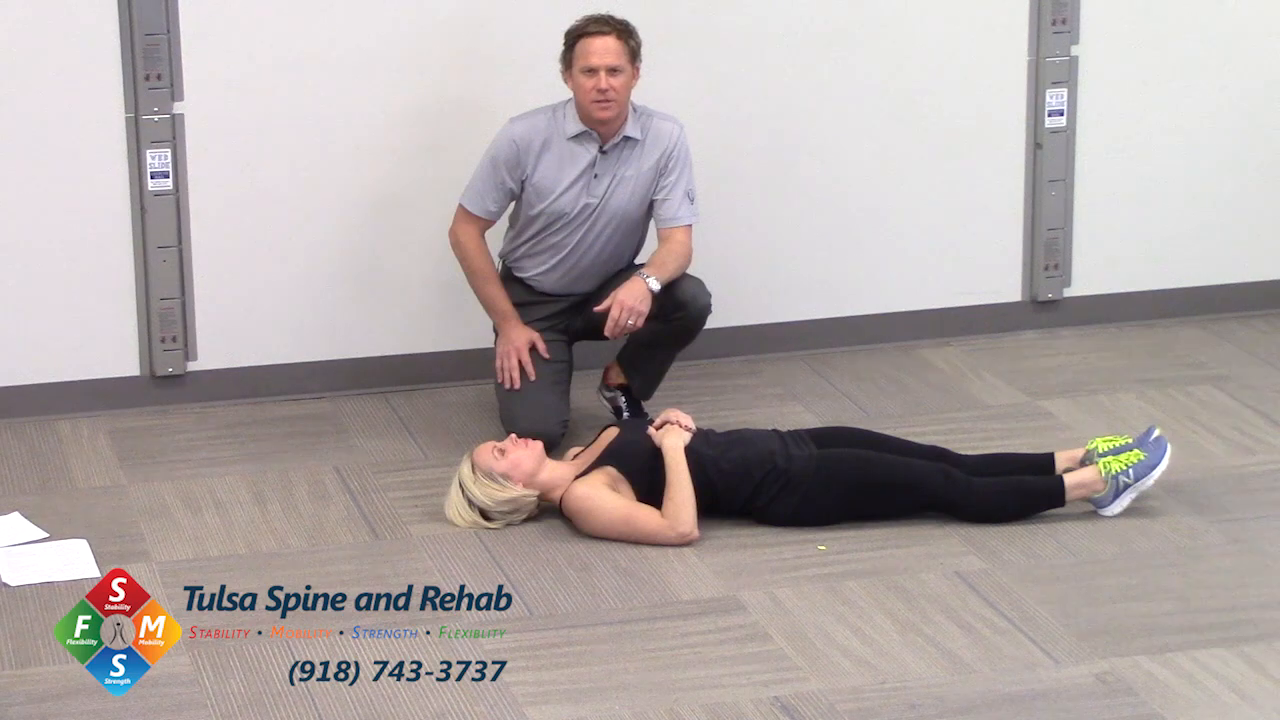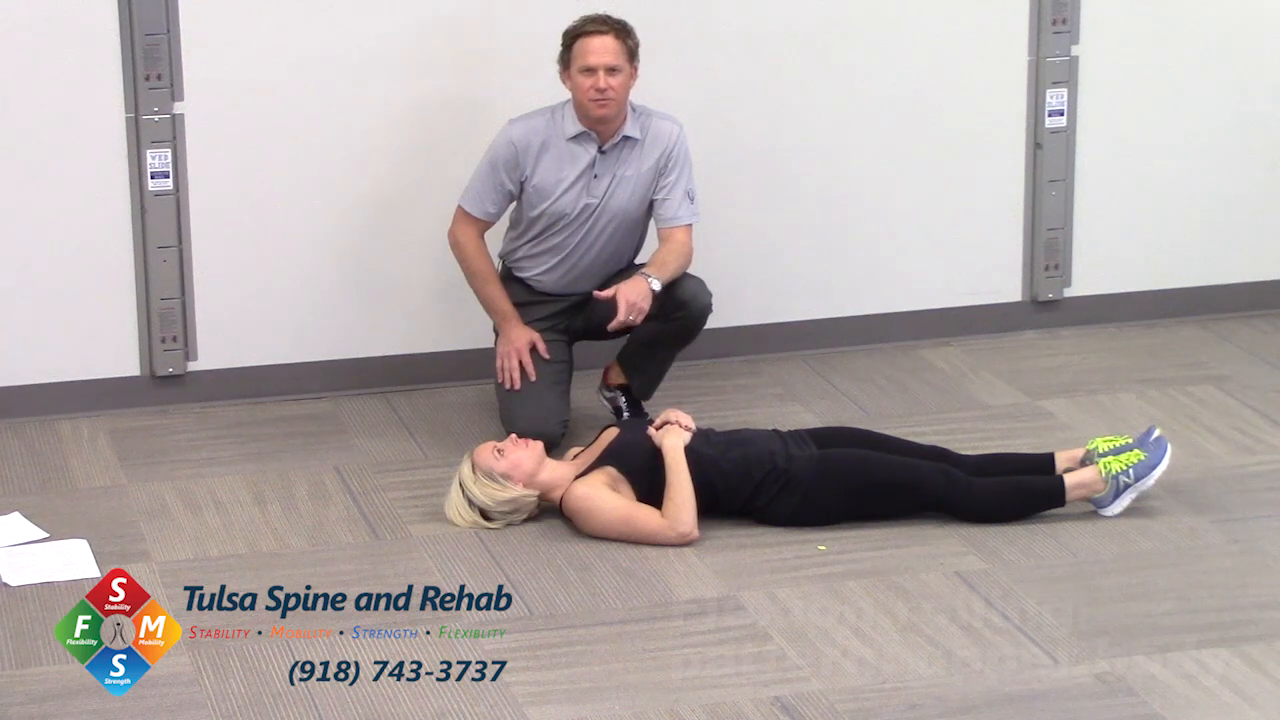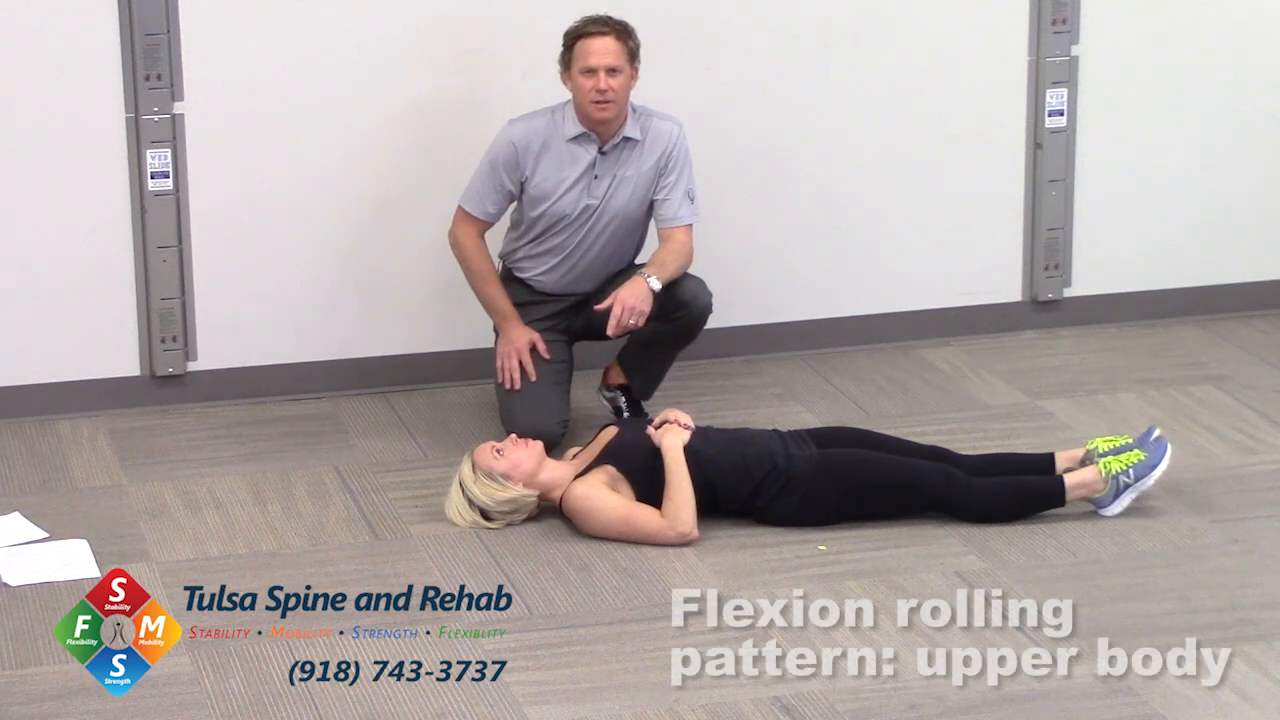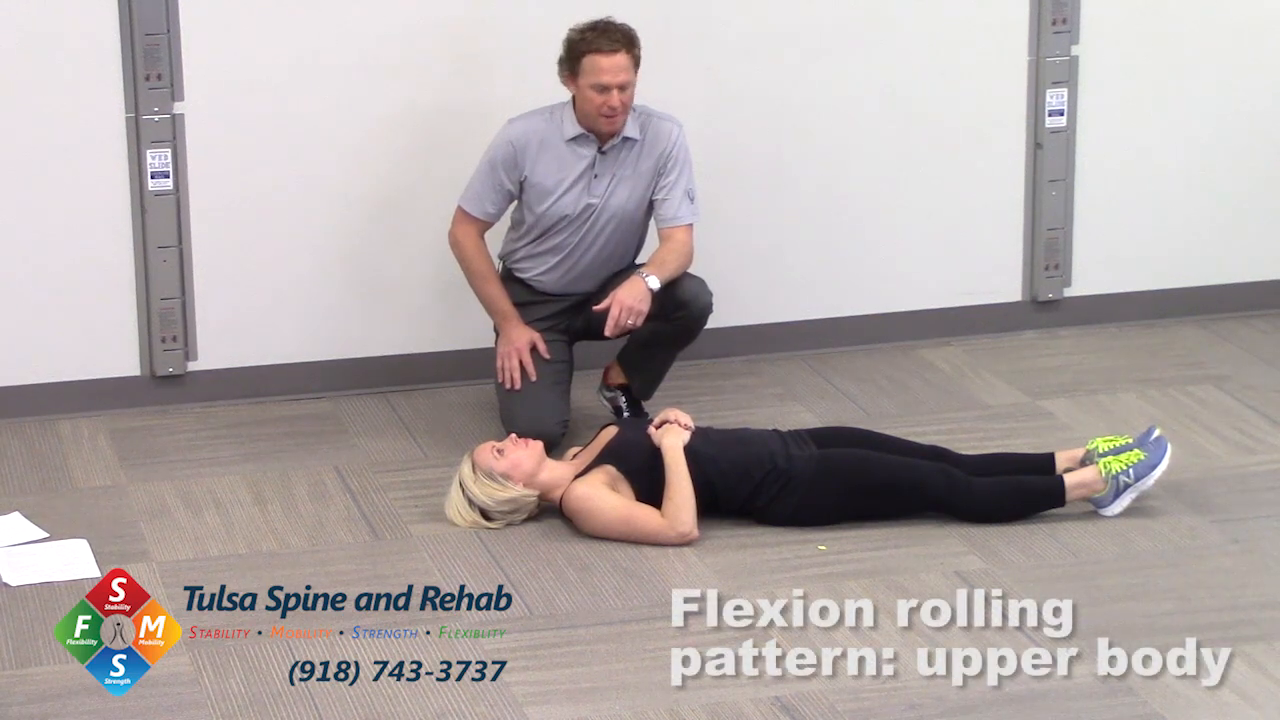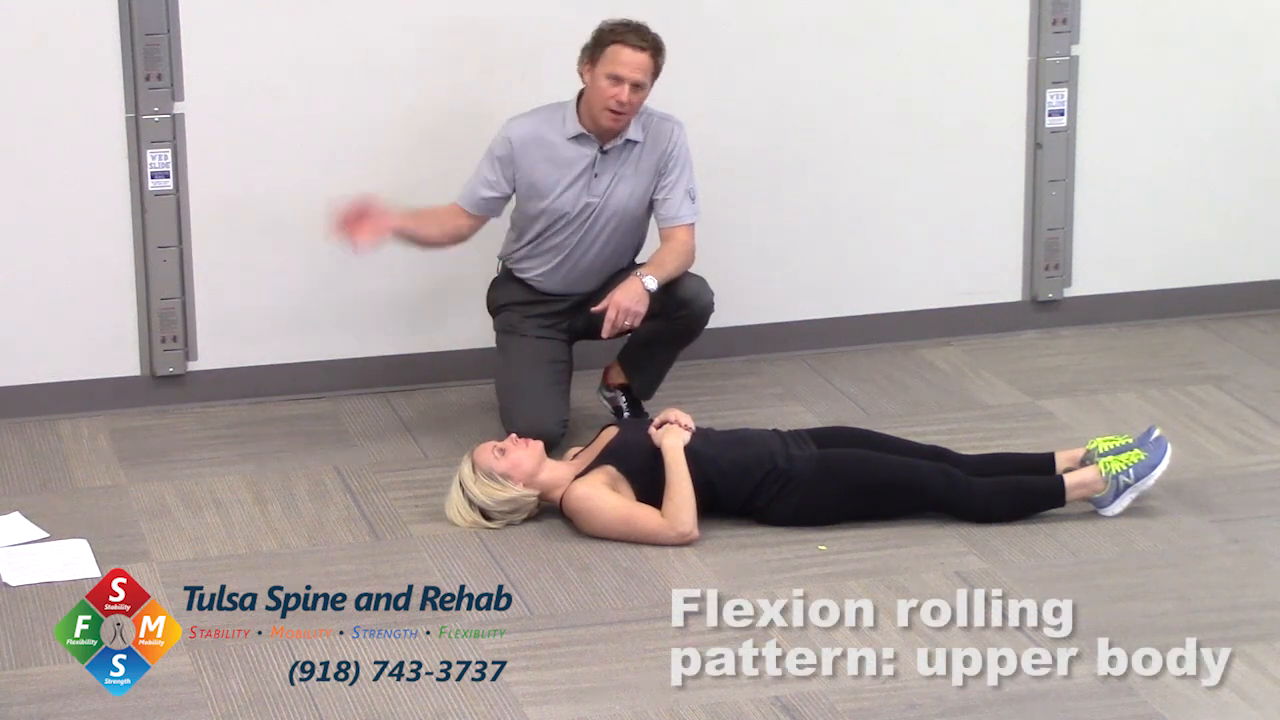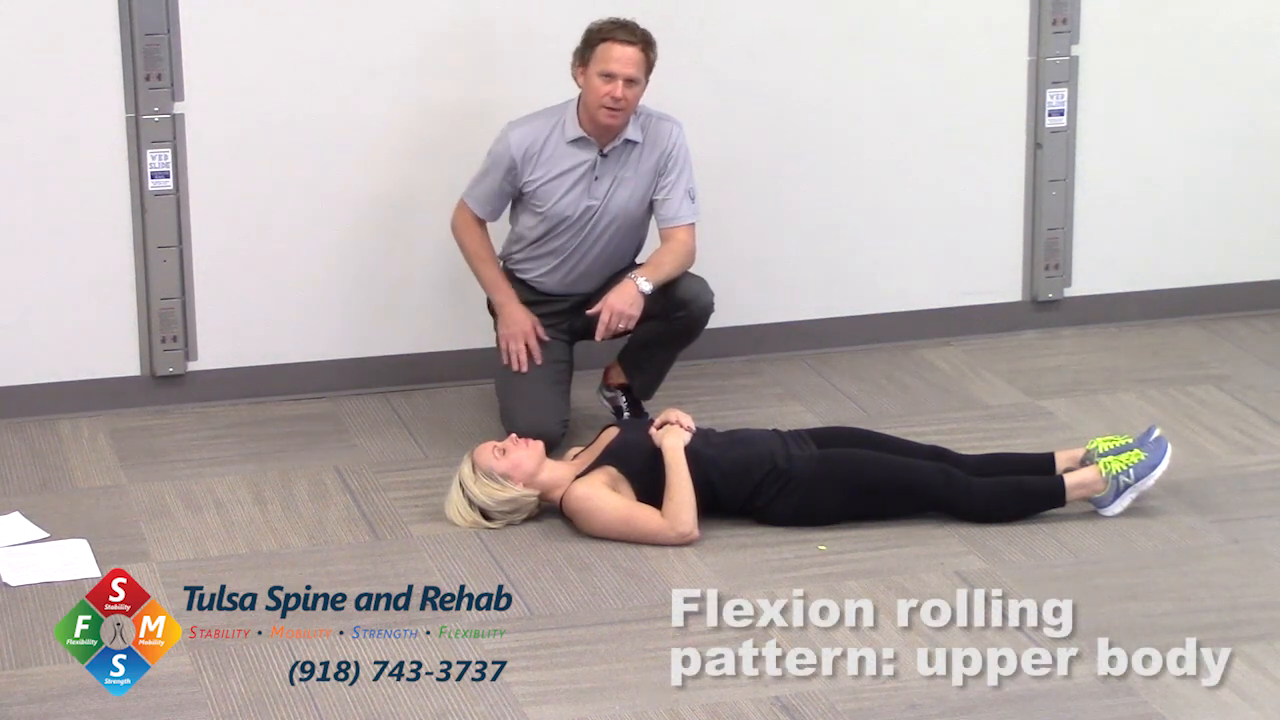
dt=0.7s
person 1, frame 1
left shoulder: (582, 461)
right shoulder: (582, 500)
right elbow: (681, 527)
left wrist: (666, 423)
right wrist: (673, 448)
left hip: (777, 444)
right hip: (782, 488)
left knee: (941, 460)
right knee: (947, 488)
left ankle: (1079, 459)
right ankle: (1093, 484)
person 1, frame 2
left shoulder: (581, 461)
right shoulder: (583, 501)
right elbow: (680, 528)
left wrist: (668, 423)
right wrist: (672, 450)
left hip: (778, 446)
right hip: (782, 489)
left knee: (946, 460)
right knee: (947, 490)
left ankle: (1081, 460)
right ankle: (1096, 485)
person 1, frame 3
left shoulder: (581, 463)
right shoulder: (582, 500)
right elbow: (680, 527)
left wrist: (668, 422)
right wrist: (673, 448)
left hip: (780, 444)
right hip: (782, 489)
left knee: (944, 461)
right knee: (947, 489)
left ankle: (1081, 458)
right ankle: (1095, 484)
person 1, frame 4
left shoulder: (581, 463)
right shoulder: (583, 500)
right elbow: (680, 527)
left wrist: (669, 422)
right wrist: (673, 448)
left hip: (780, 444)
right hip: (782, 490)
left knee: (947, 460)
right knee: (947, 490)
left ankle: (1082, 457)
right ankle: (1097, 484)
person 1, frame 5
left shoulder: (584, 460)
right shoulder: (582, 501)
right elbow: (681, 528)
left wrist: (668, 423)
right wrist: (673, 447)
left hip: (779, 444)
right hip: (781, 489)
left knee: (945, 461)
right knee: (948, 489)
left ankle: (1081, 458)
right ankle: (1095, 484)
person 1, frame 6
left shoulder: (581, 462)
right shoulder: (583, 501)
right elbow: (680, 528)
left wrist: (668, 423)
right wrist: (672, 448)
left hip: (777, 445)
right hip: (781, 490)
left knee: (945, 460)
right knee: (947, 490)
left ankle: (1081, 459)
right ankle: (1095, 485)
person 2, frame 1
left shoulder: (666, 137)
right shoulder: (524, 137)
left elbow: (677, 242)
right elbow: (465, 231)
left wrist: (645, 281)
right wrist: (507, 324)
left hip: (612, 289)
right hip: (533, 300)
left knee: (691, 299)
right knee: (537, 431)
left ankle: (620, 382)
right ankle: (524, 367)
person 2, frame 2
left shoulder: (665, 137)
right shoulder: (523, 138)
left elbow: (678, 241)
right elbow: (465, 232)
left wrist: (647, 280)
right wrist: (508, 324)
left hip: (612, 291)
right hip: (533, 299)
left knee: (692, 298)
right knee: (536, 430)
left ankle: (621, 383)
right ankle: (533, 366)
person 2, frame 3
left shoulder: (665, 137)
right shoulder: (523, 139)
left elbow: (678, 241)
right elbow: (464, 232)
left wrist: (647, 280)
right wrist: (508, 324)
left hip: (611, 290)
right hip: (534, 299)
left knee: (693, 299)
right knee: (537, 431)
left ankle: (621, 383)
right ankle: (527, 366)
person 2, frame 4
left shoulder: (664, 136)
right shoulder: (522, 138)
left elbow: (678, 241)
right elbow: (464, 232)
left wrist: (645, 280)
right wrist: (508, 323)
left hip: (611, 290)
right hip: (533, 298)
left knee: (692, 298)
right knee: (537, 430)
left ankle: (620, 382)
right ankle: (525, 359)
person 2, frame 5
left shoulder: (666, 137)
right shoulder: (524, 135)
left elbow: (681, 242)
right elbow: (460, 220)
left wrist: (644, 282)
right wrist: (392, 222)
left hip: (611, 290)
right hip: (531, 298)
left knee: (694, 298)
right knee: (537, 431)
left ankle: (622, 381)
right ankle: (537, 370)
person 2, frame 6
left shoulder: (665, 138)
right shoulder: (523, 140)
left elbow: (681, 242)
right elbow: (467, 220)
left wrist: (638, 284)
right wrist: (507, 306)
left hip: (611, 290)
right hip: (533, 299)
left knee: (694, 298)
right knee: (536, 431)
left ankle: (621, 382)
right ankle: (531, 373)
